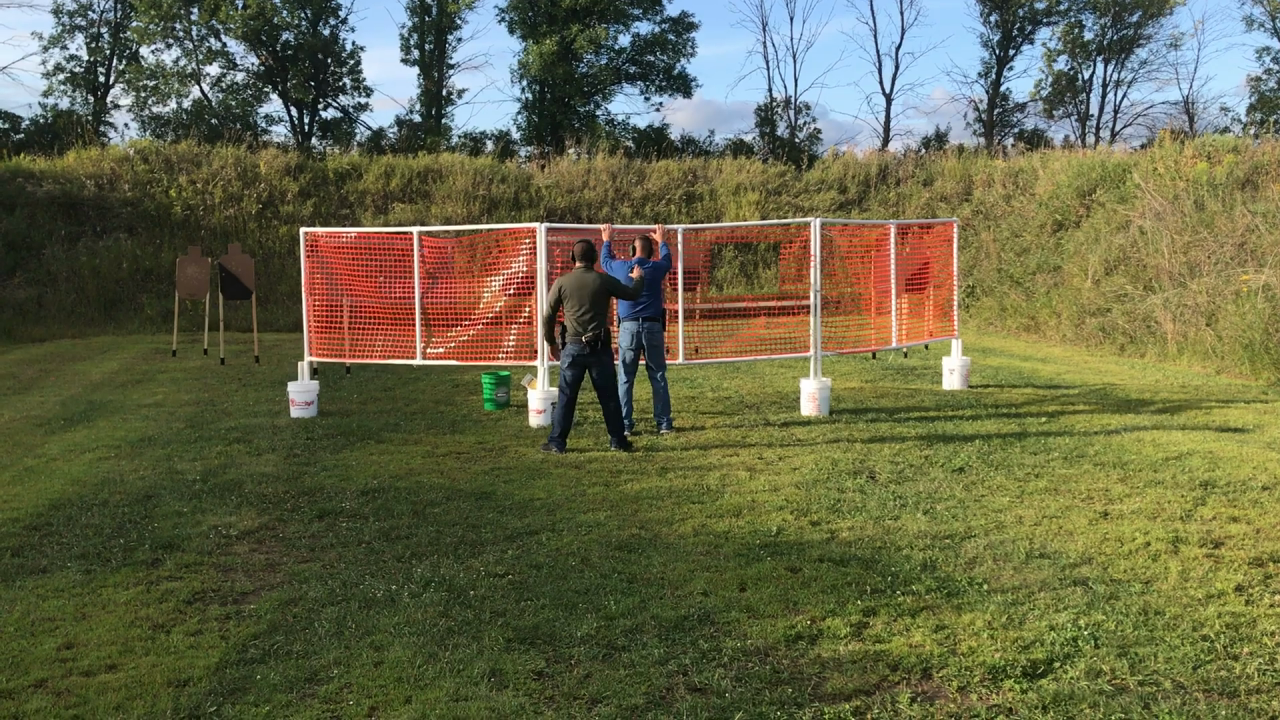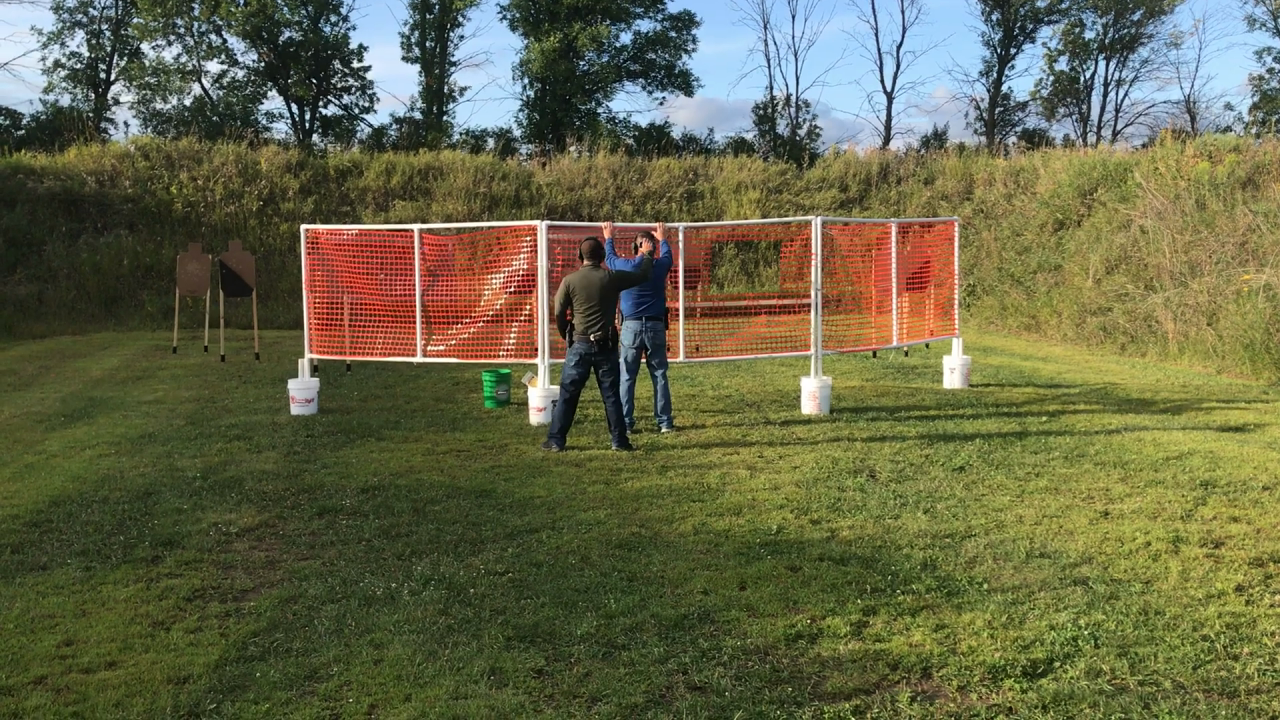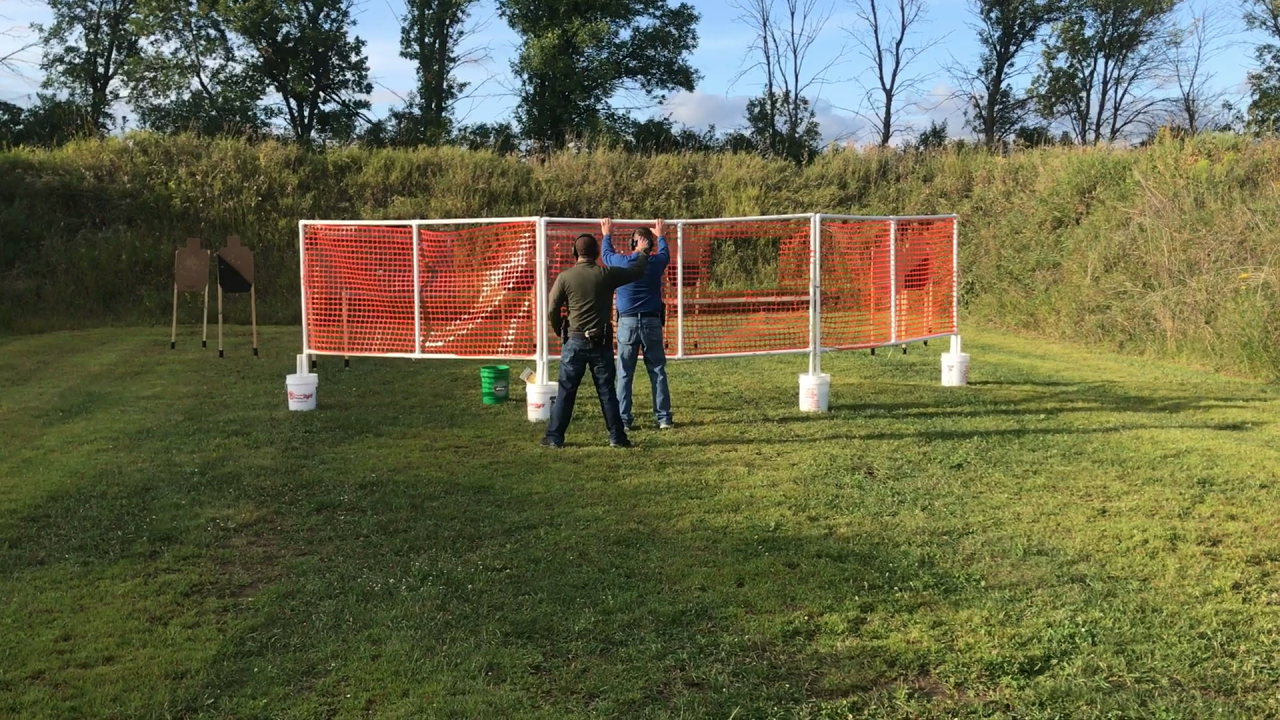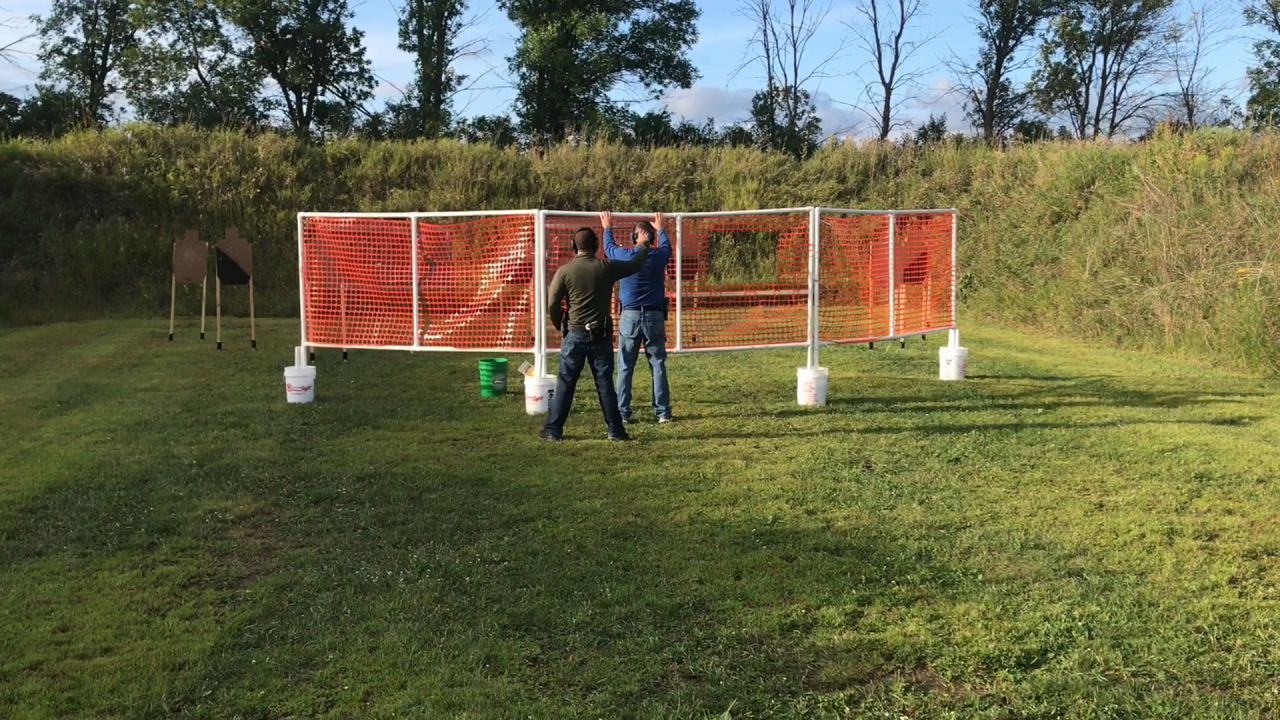
dt=0.5s
person 1, frame 1
left shoulder: (562, 282)
right shoulder: (604, 280)
left elbow: (548, 315)
right elbow: (633, 295)
left wrist: (551, 342)
right wrist: (638, 279)
left hip: (572, 346)
right hip: (599, 347)
left knee: (566, 398)
right knee: (609, 397)
left ankle: (557, 443)
right ankle: (618, 441)
person 1, frame 2
left shoulder: (570, 280)
right shoulder: (612, 277)
left elbow: (559, 313)
right elbow: (643, 275)
left wrist: (567, 336)
right wrist: (647, 254)
left hip: (579, 345)
right hip: (606, 346)
left knee: (568, 395)
right knee: (611, 395)
left ankle: (556, 440)
right ankle: (619, 440)
person 1, frame 3
left shoulder: (565, 277)
right shoulder: (607, 274)
left elbow: (552, 310)
right elbow: (637, 271)
left wrist: (560, 332)
right wrist: (643, 252)
left hip: (574, 341)
right hip: (601, 342)
left knee: (565, 392)
right knee: (607, 391)
left ankle: (555, 437)
right ankle: (617, 437)
person 1, frame 4
left shoulder: (564, 270)
right shoulder: (606, 267)
left elbow: (552, 303)
right elbow: (636, 263)
left wrist: (560, 325)
right wrist: (644, 245)
left hip: (574, 334)
right hip: (600, 335)
left knee: (565, 384)
right knee: (605, 384)
left ankle: (553, 429)
right ankle: (615, 430)
person 2, frame 1
left shoulder: (621, 267)
right shoulder: (657, 268)
left elbow: (605, 261)
right elbow: (667, 259)
left wrist: (606, 241)
right wrist: (662, 241)
left hip: (629, 327)
right hip: (653, 326)
left knee: (625, 379)
right knee: (658, 377)
left ankle: (625, 424)
right ankle: (664, 423)
person 2, frame 2
left shoulder: (624, 266)
right shoulder: (660, 265)
left elbow: (609, 257)
right elbow: (667, 255)
left wrist: (608, 239)
right wrist: (662, 238)
left hip: (631, 326)
right hip: (655, 325)
left knee: (627, 377)
right knee: (659, 375)
left ankle: (625, 422)
right ankle: (664, 422)
person 2, frame 3
left shoulder: (621, 261)
right shoulder: (657, 262)
left elbow: (606, 254)
right elbow: (665, 252)
left wrist: (606, 235)
right wrist: (660, 235)
left hip: (627, 322)
right hip: (652, 321)
left knee: (625, 374)
right knee: (658, 371)
left ankle: (624, 419)
right ankle: (664, 417)
person 2, frame 4
left shoulder: (624, 255)
right shoulder: (659, 255)
left elbow: (609, 247)
right elbow: (666, 245)
left wrist: (607, 228)
right wrist: (660, 229)
left hip: (630, 316)
right hip: (654, 316)
left knee: (625, 367)
right knee: (658, 365)
left ankle: (622, 412)
right ankle: (662, 412)
